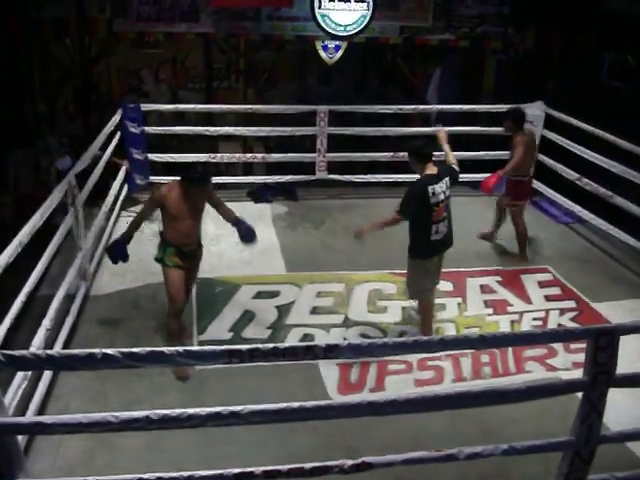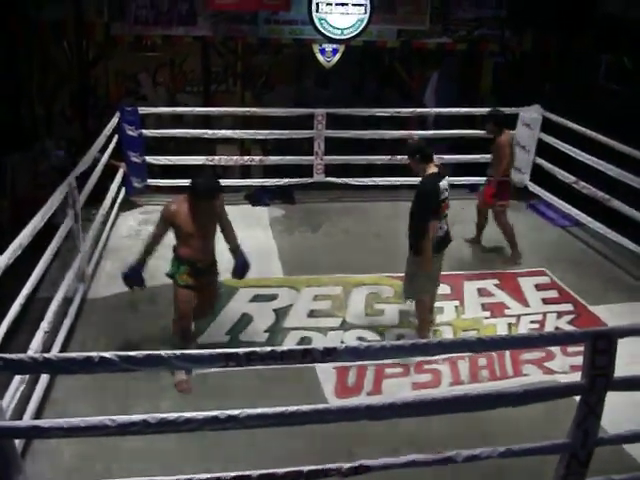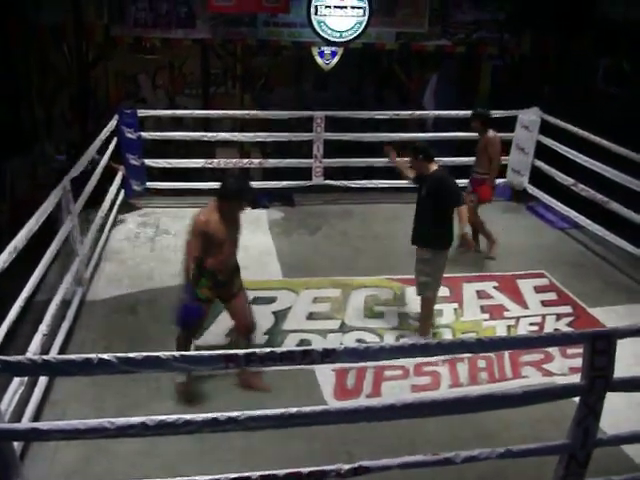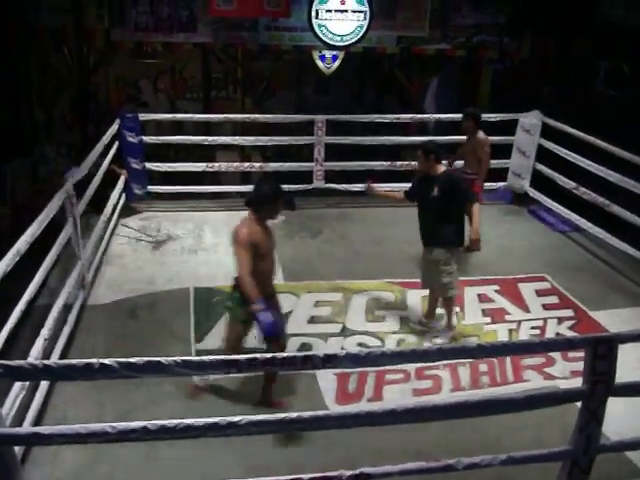
dt=0.2s
person 1, frame 1
left shoulder: (204, 190)
right shoulder: (164, 193)
left elbow: (221, 208)
right elbow: (141, 217)
left wrist: (239, 223)
right wrist: (124, 240)
left hip: (195, 249)
right hip: (172, 252)
left knee: (185, 293)
right knee: (176, 305)
left ankle: (177, 325)
person 1, frame 2
left shoulder: (215, 205)
right shoulder: (174, 210)
left elbow: (226, 227)
right elbow: (155, 238)
left wrist: (238, 254)
right wrist: (138, 265)
left hip: (209, 265)
right hip: (185, 268)
left knee: (206, 309)
right knee: (183, 321)
left ankle: (189, 330)
right ankle: (181, 370)
person 1, frame 3
left shoulder: (233, 212)
right shoulder: (203, 220)
right elbow: (190, 258)
right wrist: (187, 294)
left hip: (231, 275)
right hip: (207, 280)
left knee: (247, 326)
right knee: (190, 330)
left ankle: (245, 374)
right ankle: (183, 374)
person 1, frame 4
left shoulder: (262, 224)
right shoulder: (245, 232)
right elbow: (245, 276)
right wrist: (260, 310)
left hip: (266, 293)
right hip: (246, 296)
left knee: (278, 345)
right knee: (232, 351)
left ankle: (266, 396)
person 2, frame 1
left shoulder: (418, 188)
right shoulder: (446, 173)
left elbow: (400, 216)
right elbow: (453, 164)
left wrist: (371, 227)
right wrist: (444, 142)
left hip: (424, 245)
right hip: (444, 240)
left knee: (420, 288)
right knee: (430, 282)
left ankle: (427, 333)
right ankle: (427, 311)
person 2, frame 2
left shoulder: (427, 185)
right shoulder: (439, 174)
left elbow: (433, 220)
right elbow: (429, 160)
left wrist: (426, 250)
right wrist: (417, 146)
left hip: (425, 245)
right hip: (437, 242)
left knee: (419, 289)
right knee: (430, 283)
left ankle: (423, 334)
right ankle: (428, 315)
person 2, frame 3
left shoulder: (442, 179)
right shoulder: (425, 175)
left elbow: (460, 203)
right elbow: (412, 176)
left wrist: (463, 231)
right wrist: (396, 161)
left hip: (435, 242)
right hip: (425, 239)
left knee: (427, 284)
right knee: (428, 282)
left ankle: (424, 331)
right ankle: (427, 316)
person 2, frame 4
left shoulder: (453, 179)
right shoulder: (423, 180)
left elbow: (470, 203)
right elbow: (406, 196)
right wrist: (378, 191)
left hip: (447, 242)
right hip: (430, 241)
left knee: (446, 283)
right knee: (433, 281)
left ankle: (450, 326)
right ankle: (429, 317)
person 3, frame 1
left shoulder: (520, 139)
right shoulder: (528, 133)
left elbow: (516, 160)
right elbow: (531, 156)
left wrist: (500, 174)
left hip: (518, 182)
right hip: (522, 179)
left knee: (517, 218)
right knee: (501, 204)
left ankle: (523, 255)
right ankle: (492, 234)
person 3, frame 2
left shoulder: (502, 140)
right shoulder: (502, 136)
left elbow: (505, 163)
left wrist: (493, 184)
left hip: (499, 183)
right hip: (494, 181)
left knee: (500, 219)
right knee: (481, 208)
left ankle: (515, 253)
right ankle: (477, 238)
person 3, frame 3
left shoulder: (491, 138)
right shoulder: (482, 136)
left elbow: (496, 161)
left wrist: (489, 183)
left hip: (483, 180)
right hip: (476, 177)
left knee: (469, 212)
right knee: (471, 210)
left ankle: (491, 240)
right ankle: (475, 242)
person 3, frame 4
left shoulder: (481, 139)
right shoulder: (471, 137)
left elbow: (485, 162)
left wrist: (478, 183)
right wrist: (451, 161)
left hip: (473, 179)
right hip: (467, 176)
right knee: (471, 210)
right ankle: (475, 242)
